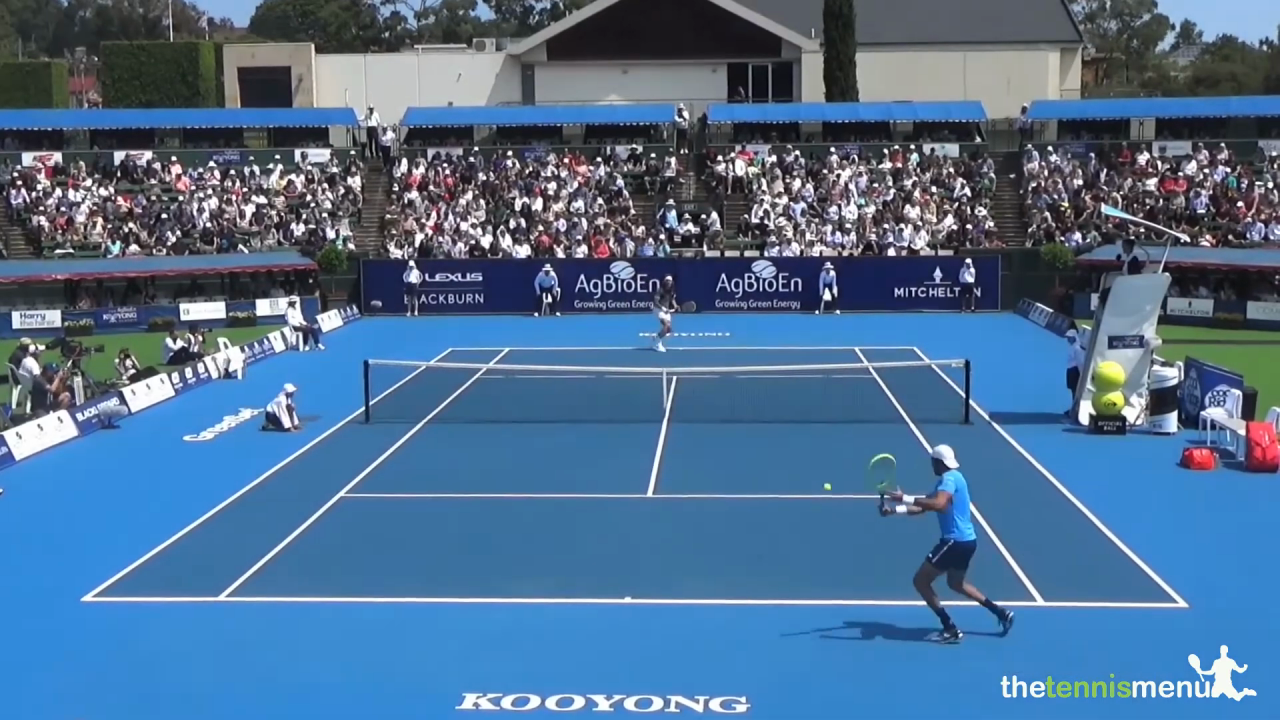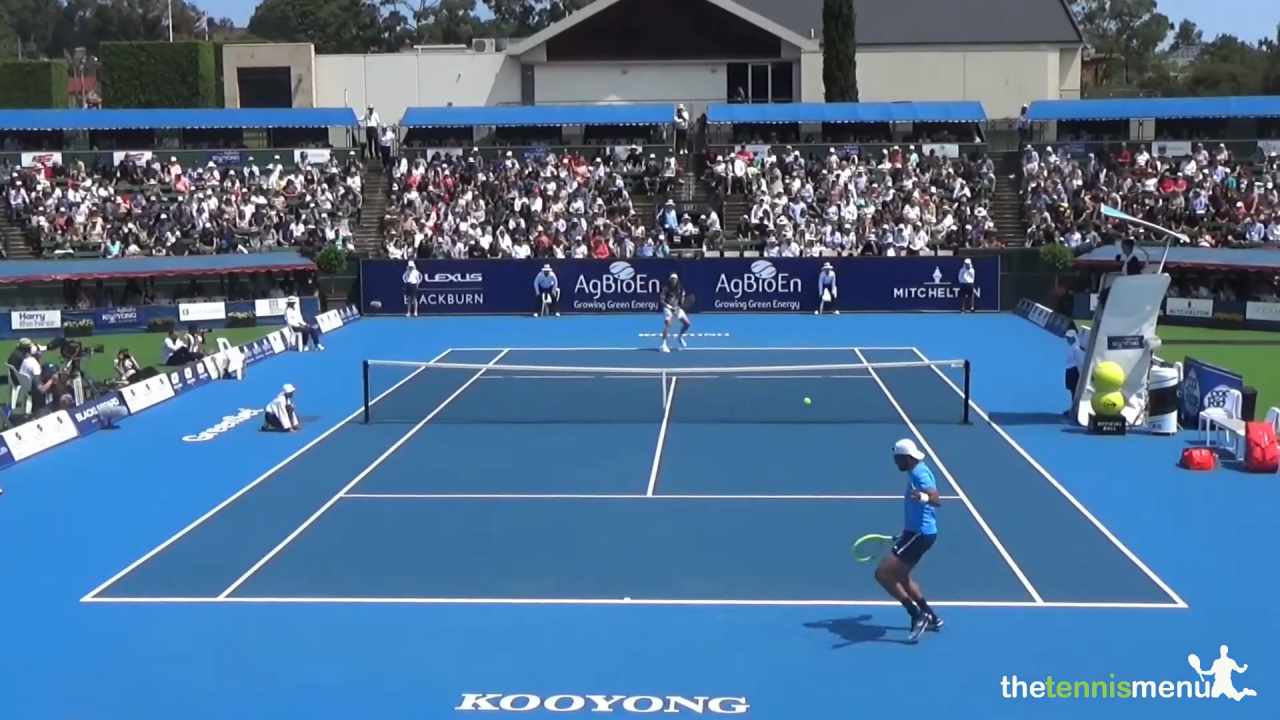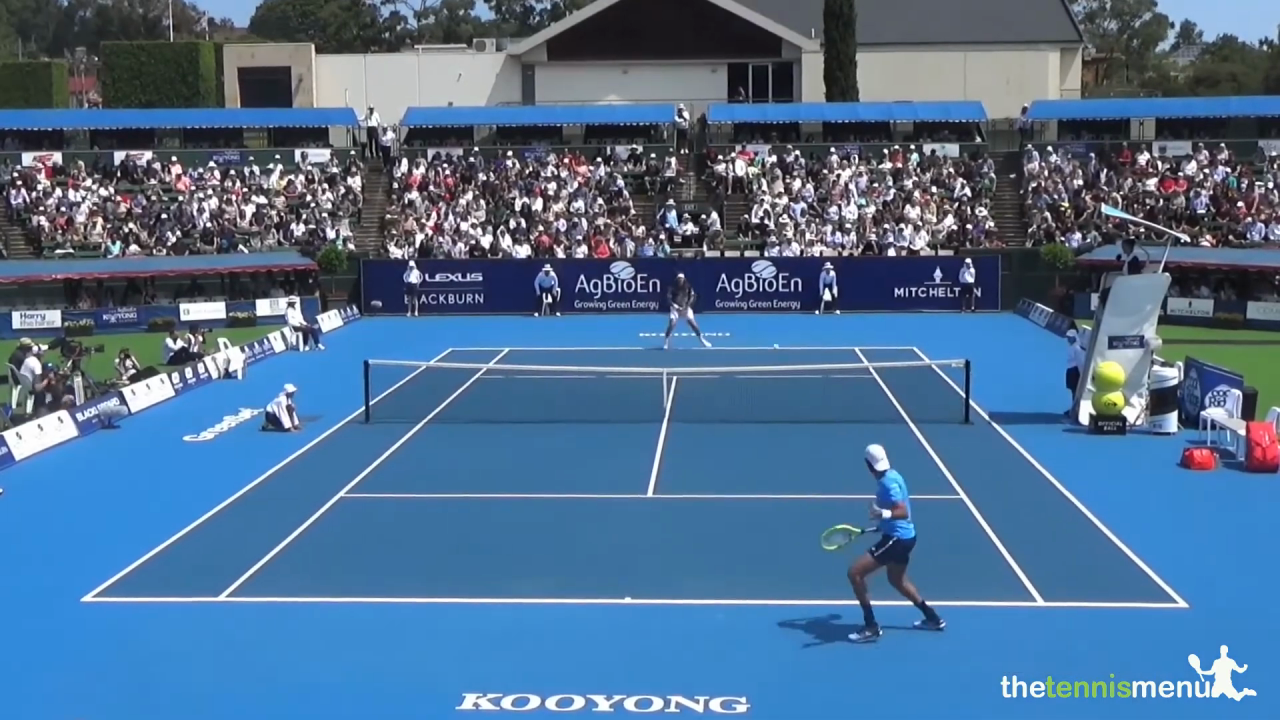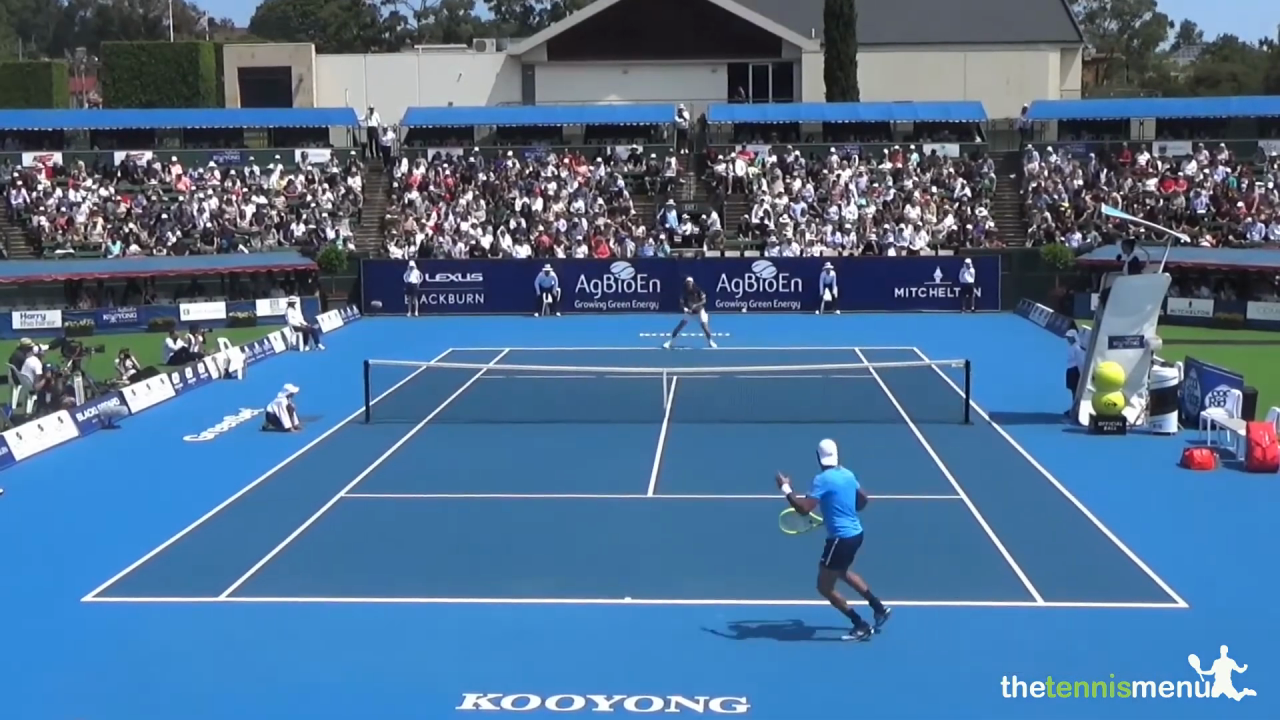
dt=0.2s
person 1, frame 1
left shoulder: (948, 479)
right shoulder: (950, 478)
left elbow: (938, 505)
right elbow: (925, 507)
left wrist: (905, 498)
right wrist: (896, 509)
left hip: (956, 542)
right hip: (966, 540)
left knee: (921, 581)
right knee: (958, 585)
left ankle: (950, 629)
right ankle: (1001, 613)
person 1, frame 2
left shoulder: (919, 472)
right shoulder: (917, 472)
left elbow: (935, 500)
left wrist: (921, 497)
left hip: (920, 534)
right hip: (920, 533)
left knee: (883, 574)
right knee: (900, 577)
left ankle: (918, 616)
right ankle: (931, 617)
person 1, frame 3
left shoulder: (888, 482)
right shoulder: (891, 477)
left elbow: (903, 512)
left wrist: (885, 514)
right wrist: (885, 523)
left hip: (896, 539)
right hip: (905, 536)
left knee: (855, 573)
right knee: (896, 580)
left ankle: (871, 626)
right ankle: (933, 618)
person 1, frame 4
left shoulder: (822, 479)
right shoulder: (848, 475)
left elbow: (804, 509)
right elbow: (863, 499)
left wrist: (785, 488)
left hip: (841, 538)
right hip: (855, 534)
left knee: (825, 587)
right knee: (843, 572)
left ankle: (862, 627)
right ankle: (878, 606)
